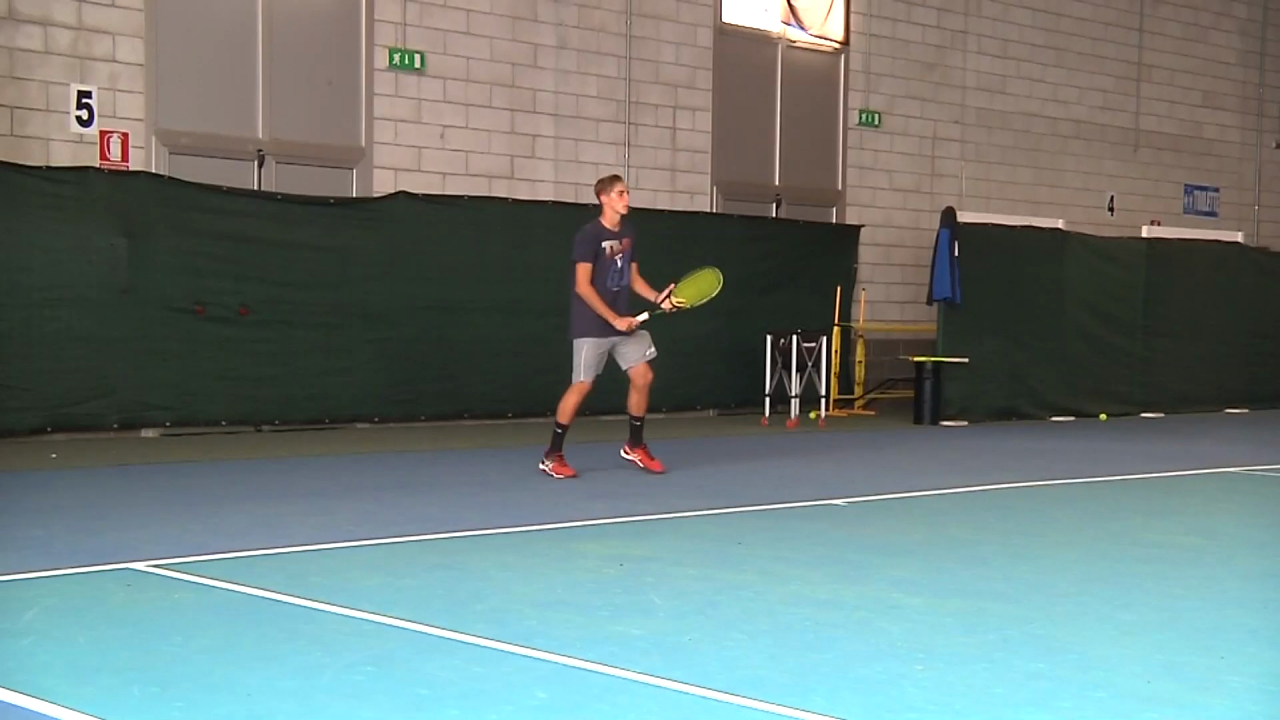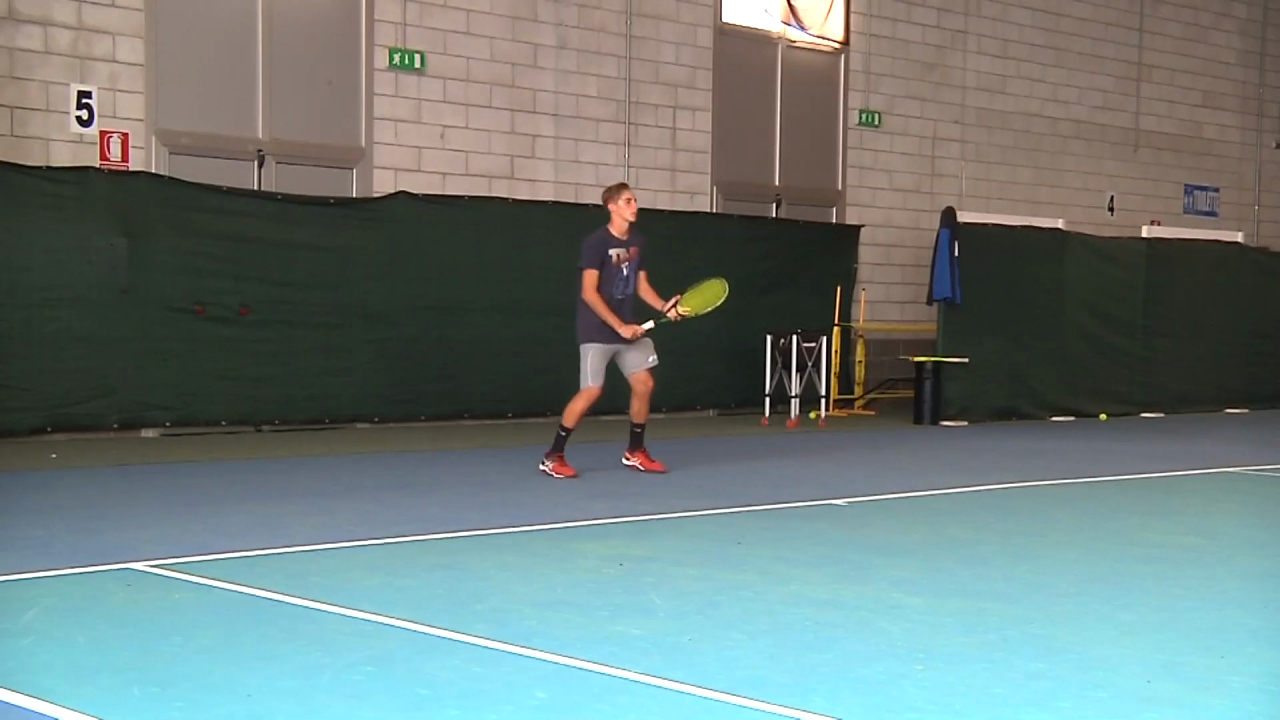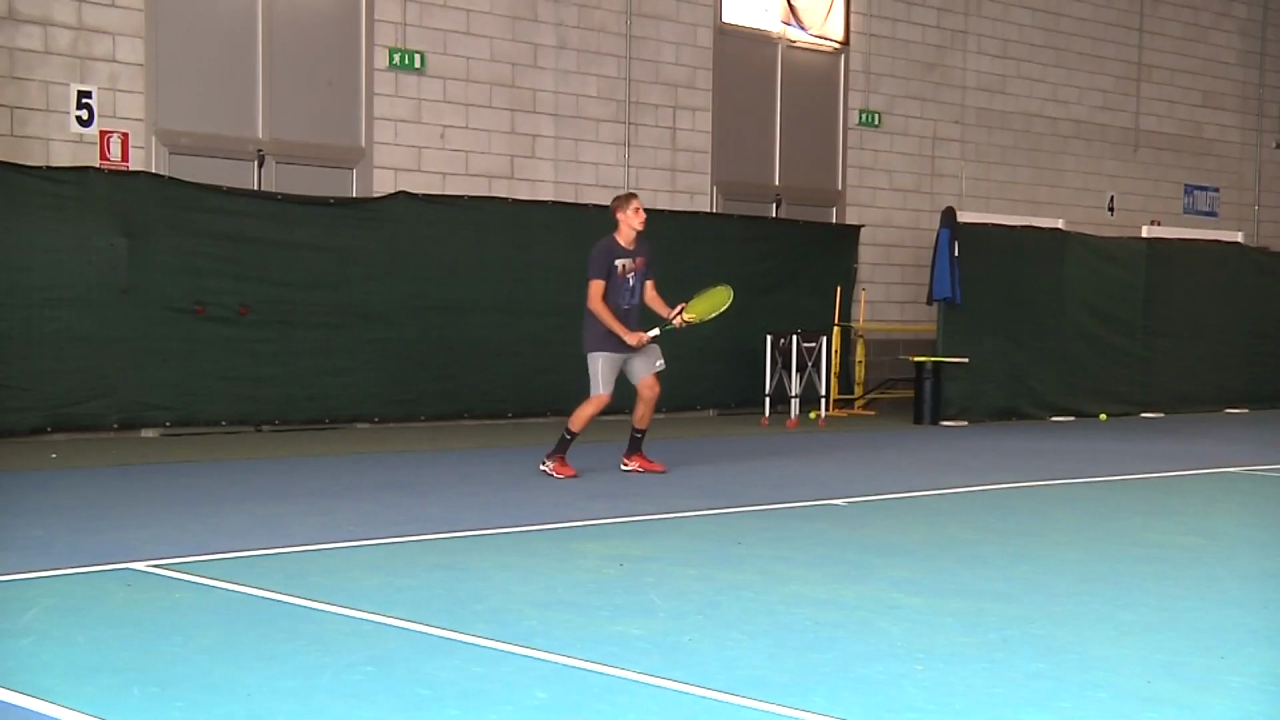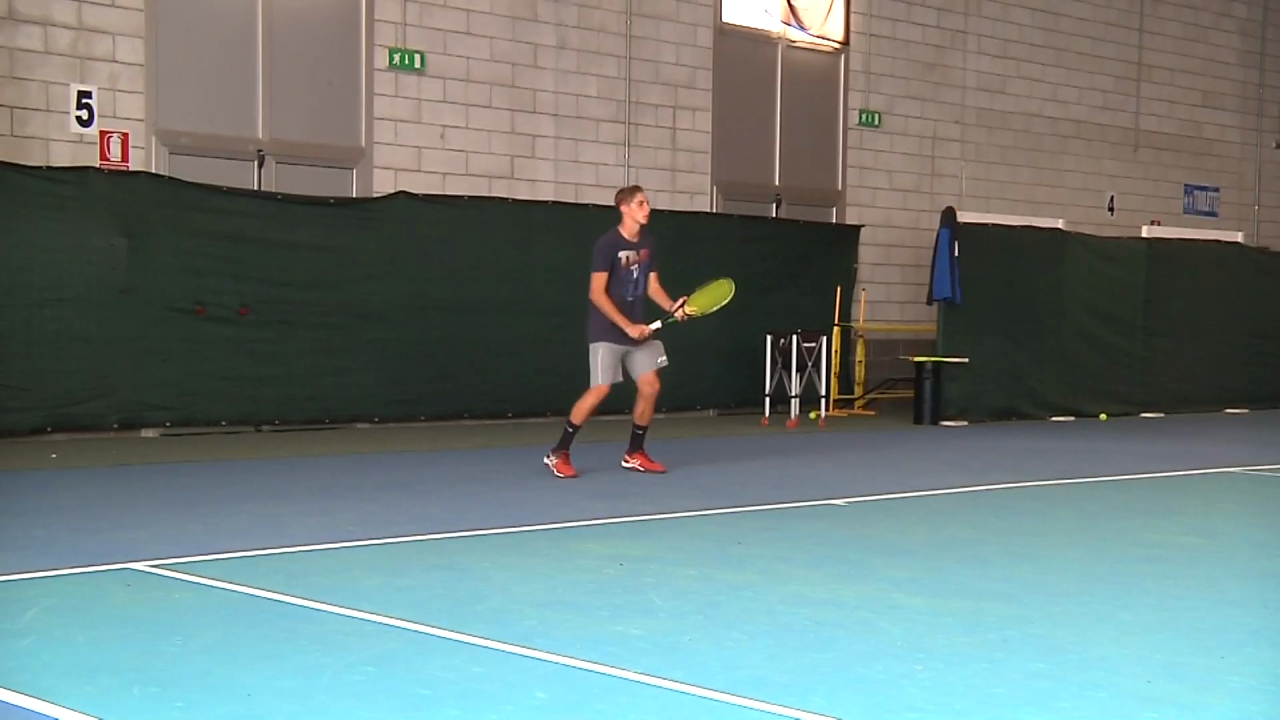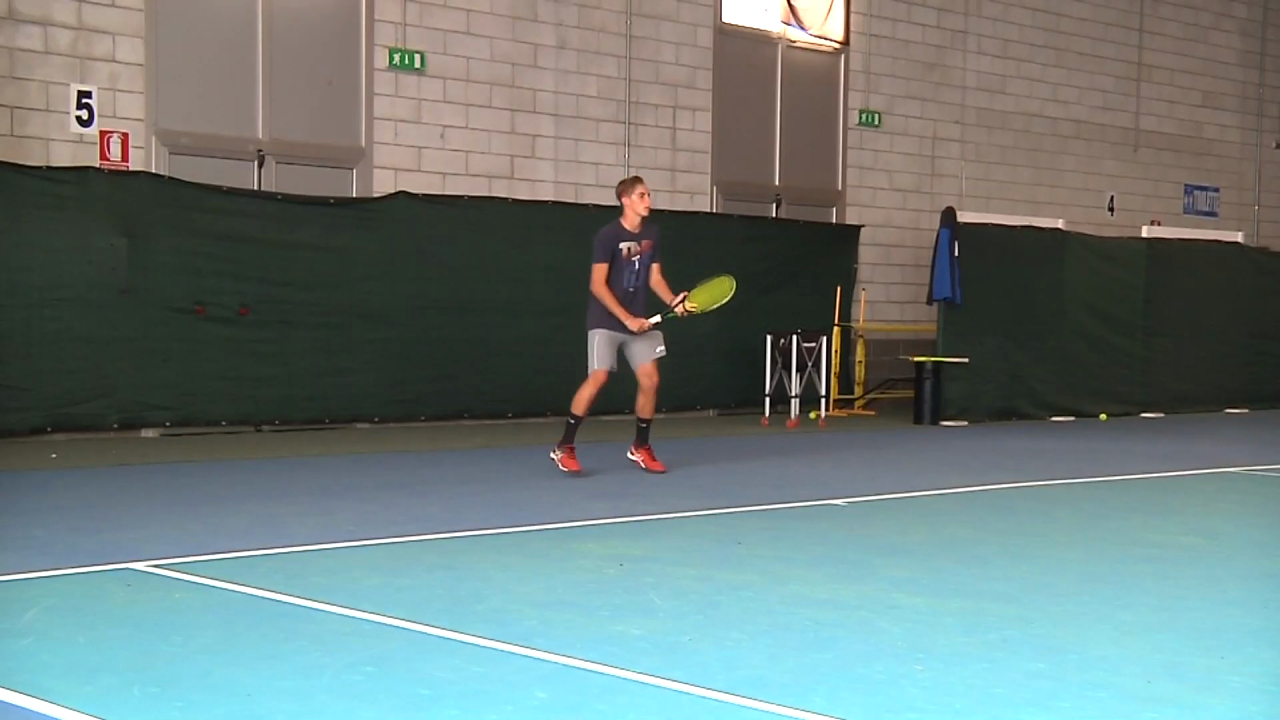
dt=0.1s
person 1, frame 1
left shoulder: (628, 233)
right shoulder: (589, 234)
right elbow: (582, 285)
left wrist: (658, 297)
right wrist: (614, 318)
left hip: (622, 323)
right hip: (592, 324)
left knee: (643, 377)
right knee: (583, 384)
left ankle: (635, 446)
right ankle: (552, 455)
person 1, frame 2
left shoulder: (637, 241)
right shoulder: (596, 242)
left elbow: (641, 285)
right elbow: (588, 293)
left wrist: (665, 307)
right wrist: (619, 326)
left hip: (627, 329)
right hip: (597, 331)
left knee: (644, 384)
right knee: (592, 391)
left ankle: (635, 451)
right ankle: (553, 456)
person 1, frame 3
left shoulder: (644, 250)
right shoulder: (603, 251)
left elbow: (649, 293)
right elbow: (594, 301)
left wrist: (670, 314)
right wrist: (625, 334)
left hip: (633, 336)
right hip: (603, 338)
left knee: (650, 390)
right knee: (601, 398)
left ankle: (633, 454)
right ankle: (555, 456)
person 1, frame 4
left shoulder: (648, 242)
right shoulder: (607, 243)
left elbow: (652, 286)
right elbow: (596, 293)
left wrist: (672, 307)
right wrist: (627, 326)
left hip: (636, 329)
right hip: (606, 330)
left knee: (650, 387)
right knee: (600, 390)
left ankle: (634, 453)
right ankle: (559, 452)
person 1, frame 5
left shoulder: (652, 233)
right shoulder: (608, 235)
left elbow: (655, 277)
right elbow: (597, 285)
left wrist: (673, 301)
right wrist: (627, 319)
left hip: (636, 321)
right hip: (606, 320)
left knee: (650, 380)
right knee: (598, 377)
left ankle: (640, 447)
right ankle: (565, 446)
